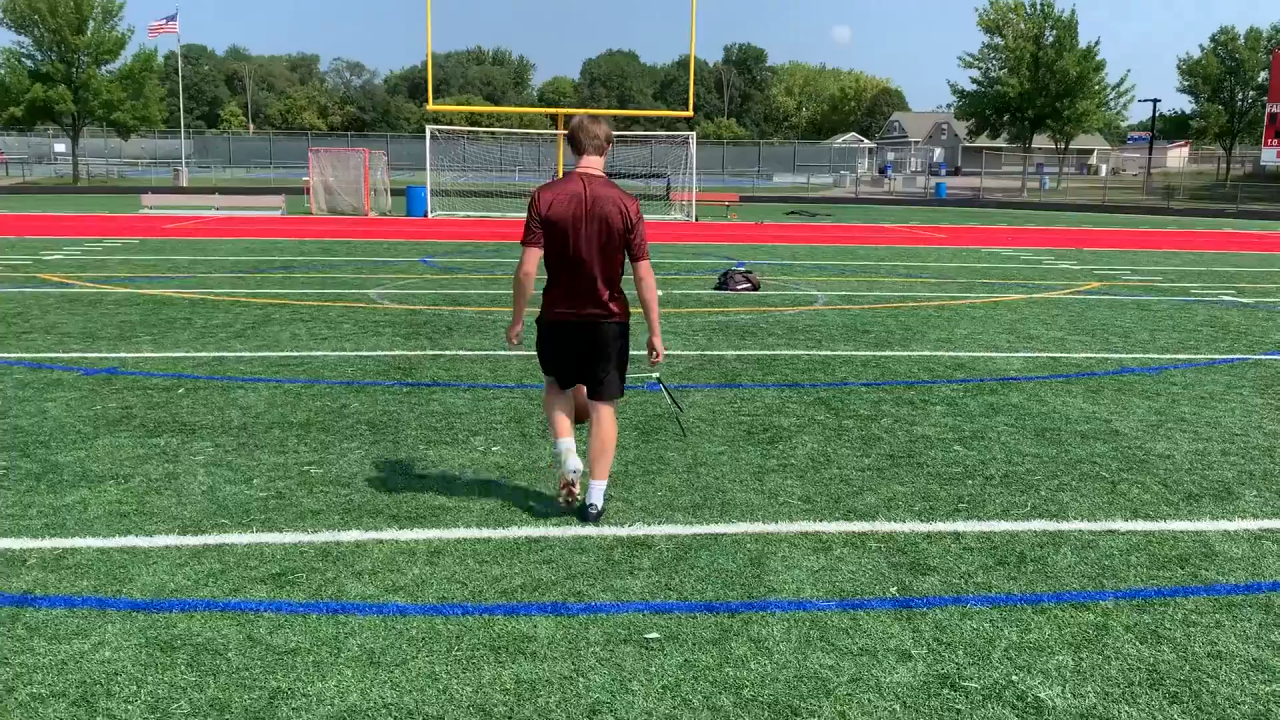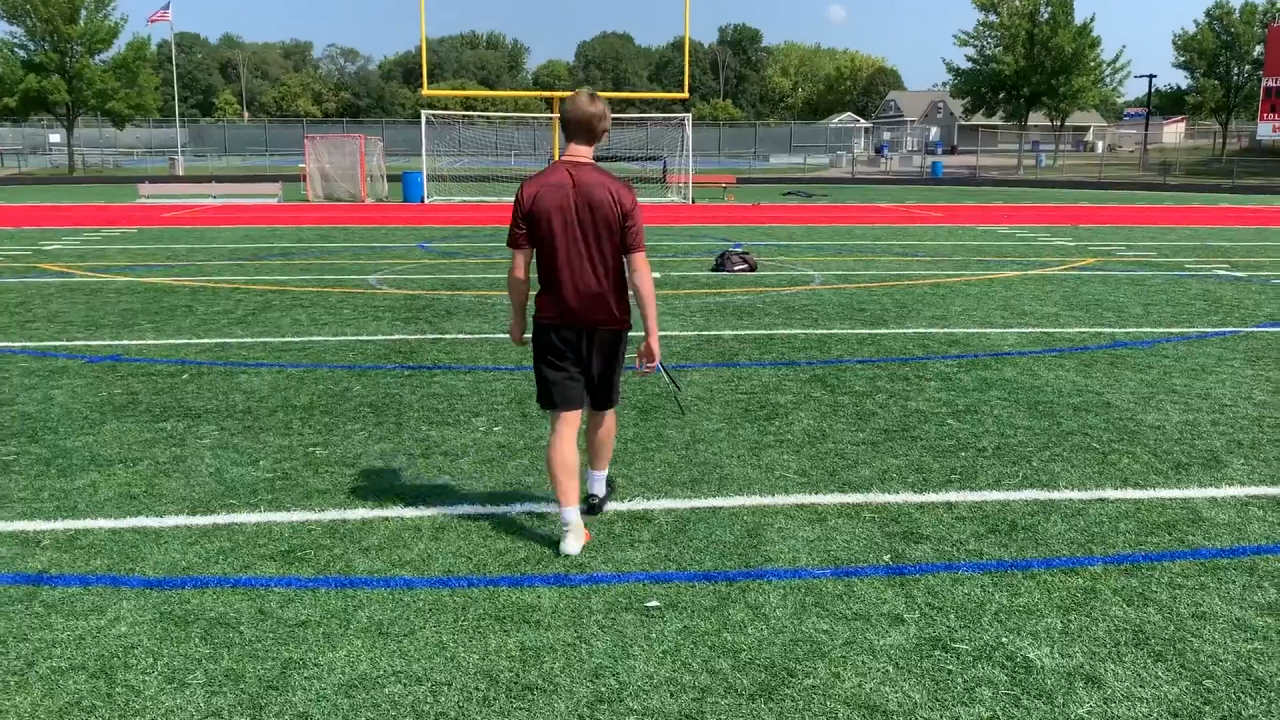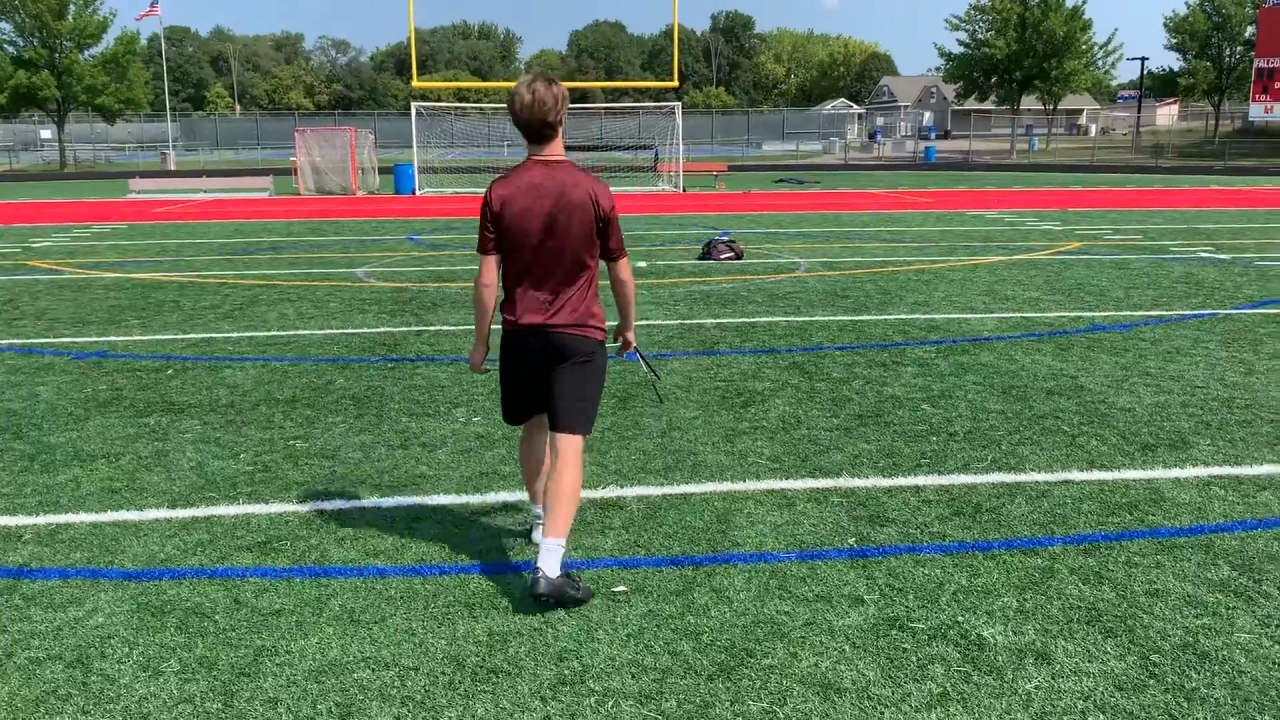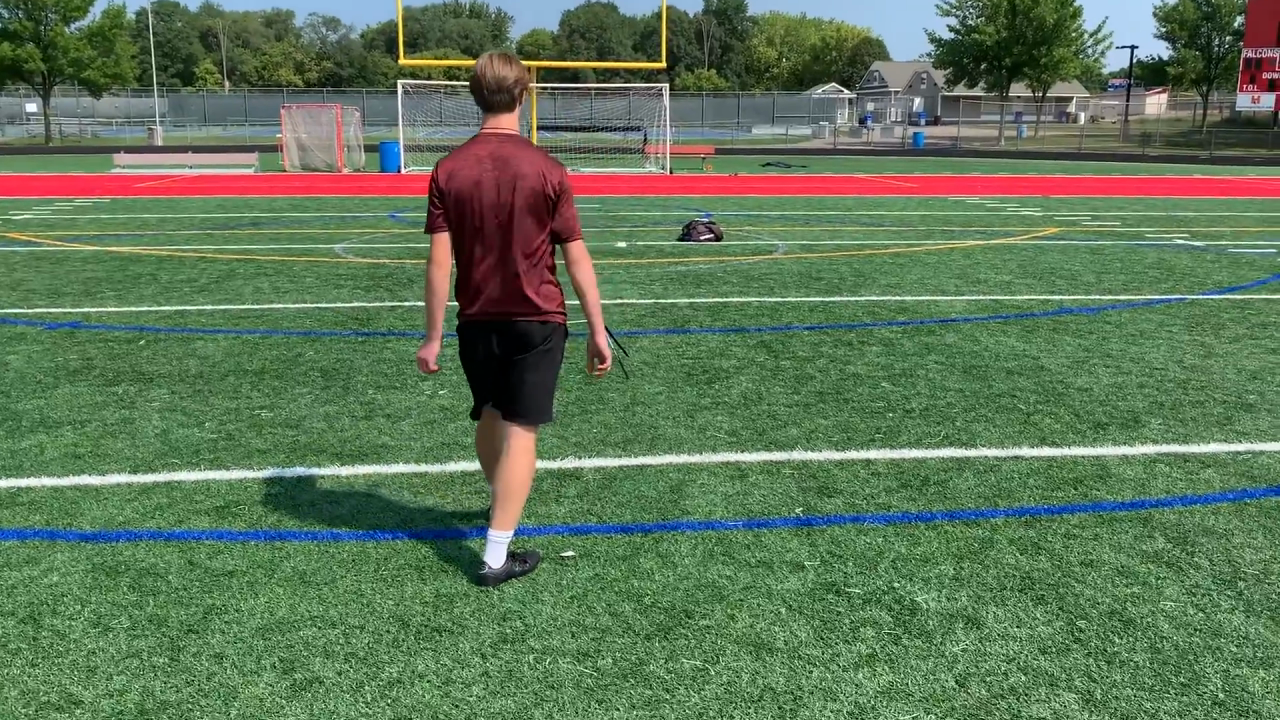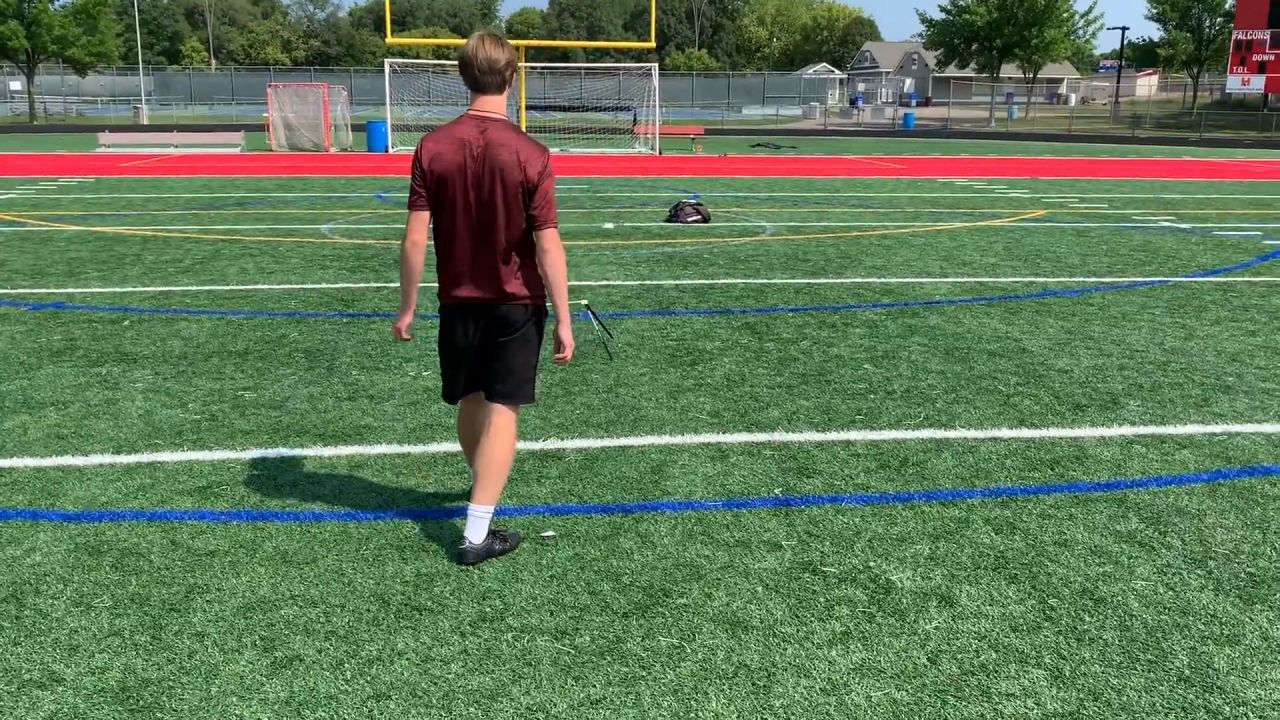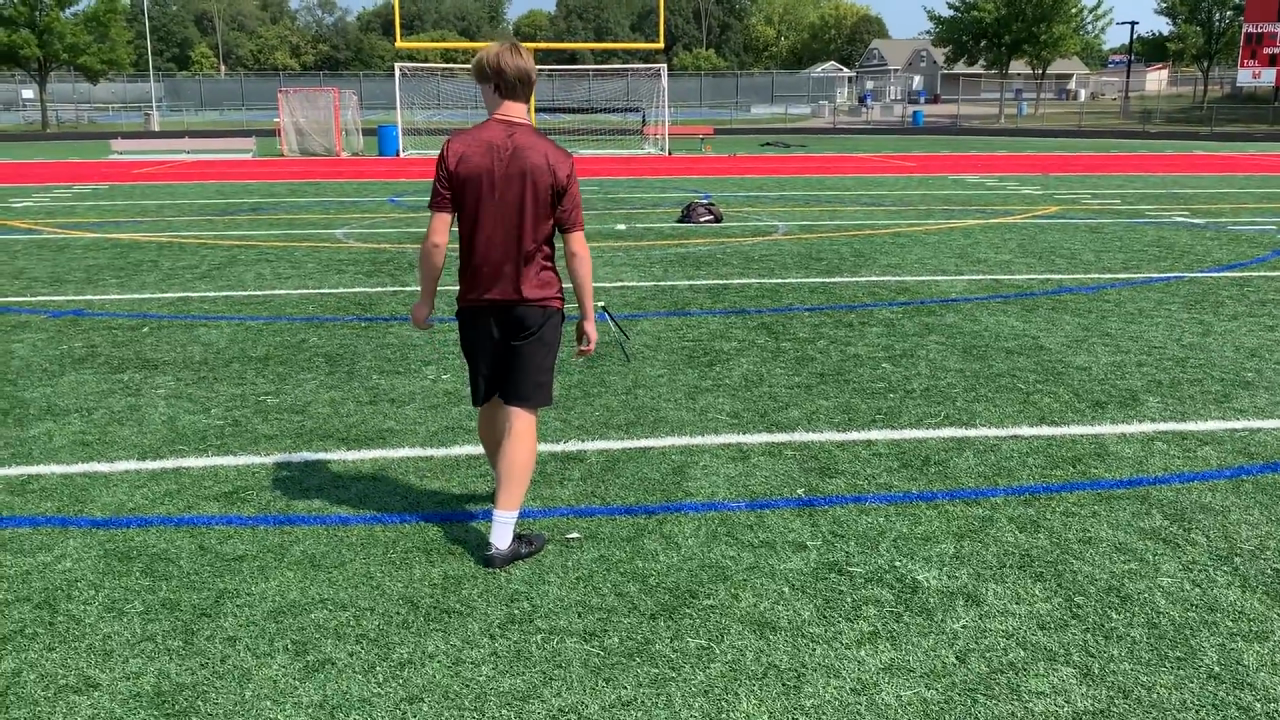
dt=0.4s
person 1, frame 1
left shoulder: (546, 197)
right shoulder: (625, 203)
left elbow: (528, 268)
right elbow: (643, 274)
left wrist: (517, 320)
right wrist: (655, 331)
left hip: (557, 318)
right hip: (609, 321)
left knee: (556, 387)
right knee: (602, 407)
left ankle: (568, 460)
right ankle: (595, 498)
person 1, frame 2
left shoulder: (532, 190)
right shoulder: (619, 192)
left elbow: (519, 270)
right elbow: (639, 269)
left wrist: (518, 319)
right wrist: (652, 333)
left hip: (553, 323)
right hip: (608, 322)
left knee: (565, 421)
right knee: (602, 410)
left ankle: (571, 527)
right ankle: (597, 486)
person 1, frame 3
left shoulder: (500, 192)
right shoulder: (594, 191)
left elbow: (487, 279)
right elbow: (621, 272)
left wrist: (480, 340)
right wrist: (628, 323)
left hip: (521, 334)
right hip: (580, 335)
left knee: (533, 427)
right knee: (569, 443)
left ankle: (541, 520)
right ankle: (550, 568)
person 1, frame 4
left shoulder: (449, 169)
right shoulder: (548, 170)
left elbow: (439, 262)
right elbow: (576, 257)
left wrist: (432, 336)
right wrist: (598, 329)
left hip: (476, 321)
right hip: (538, 320)
left knee: (490, 417)
right knee: (520, 432)
left ankle: (499, 502)
right ankle: (495, 557)
person 1, frame 5
left shoulder: (432, 147)
right shoulder: (531, 154)
left elbow: (415, 240)
right elbow: (548, 246)
left wrist: (407, 308)
right wrist: (563, 320)
left hip: (458, 303)
right hip: (517, 304)
left knee: (471, 401)
right knee: (501, 411)
left ankle: (481, 486)
right ankle: (477, 533)
person 1, frame 6
left shoulder: (457, 149)
right shoulder: (556, 159)
left elbow: (436, 238)
right elbow: (575, 248)
left wrist: (426, 298)
right wrist: (588, 316)
left hip: (477, 304)
right hip: (536, 306)
left knee: (491, 404)
right knee: (521, 415)
left ankle: (504, 490)
right ankle: (503, 538)
